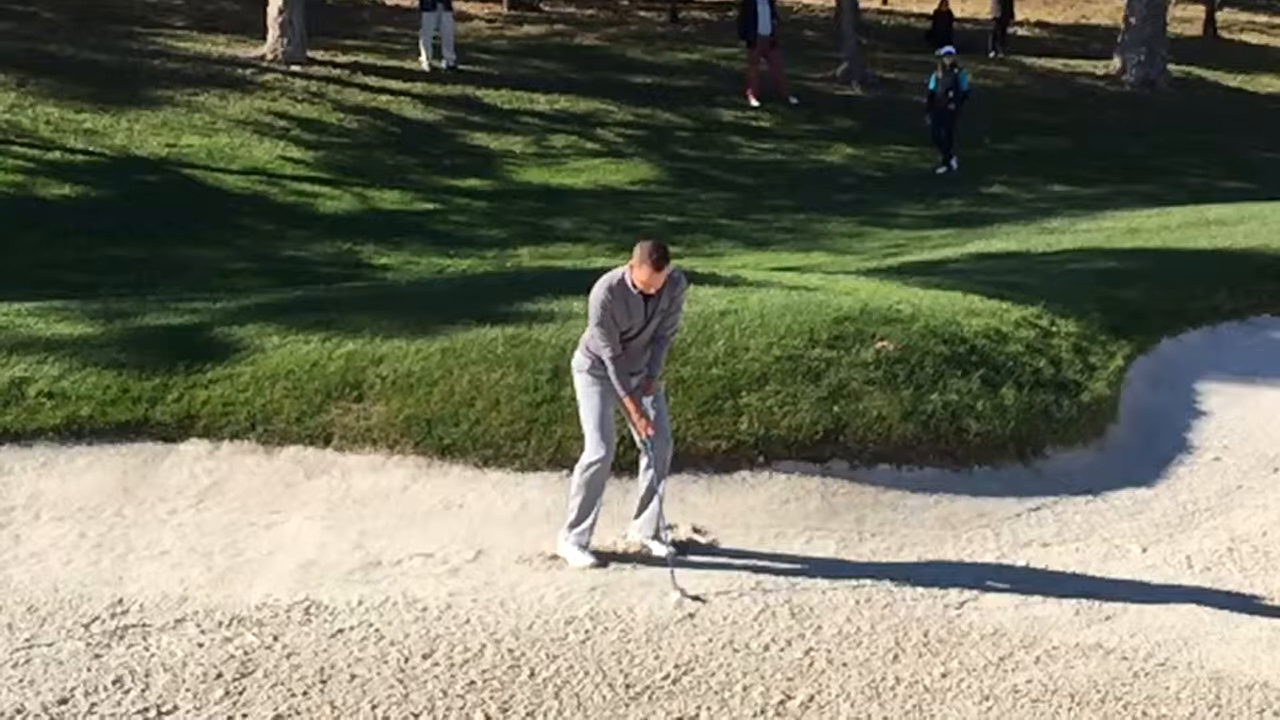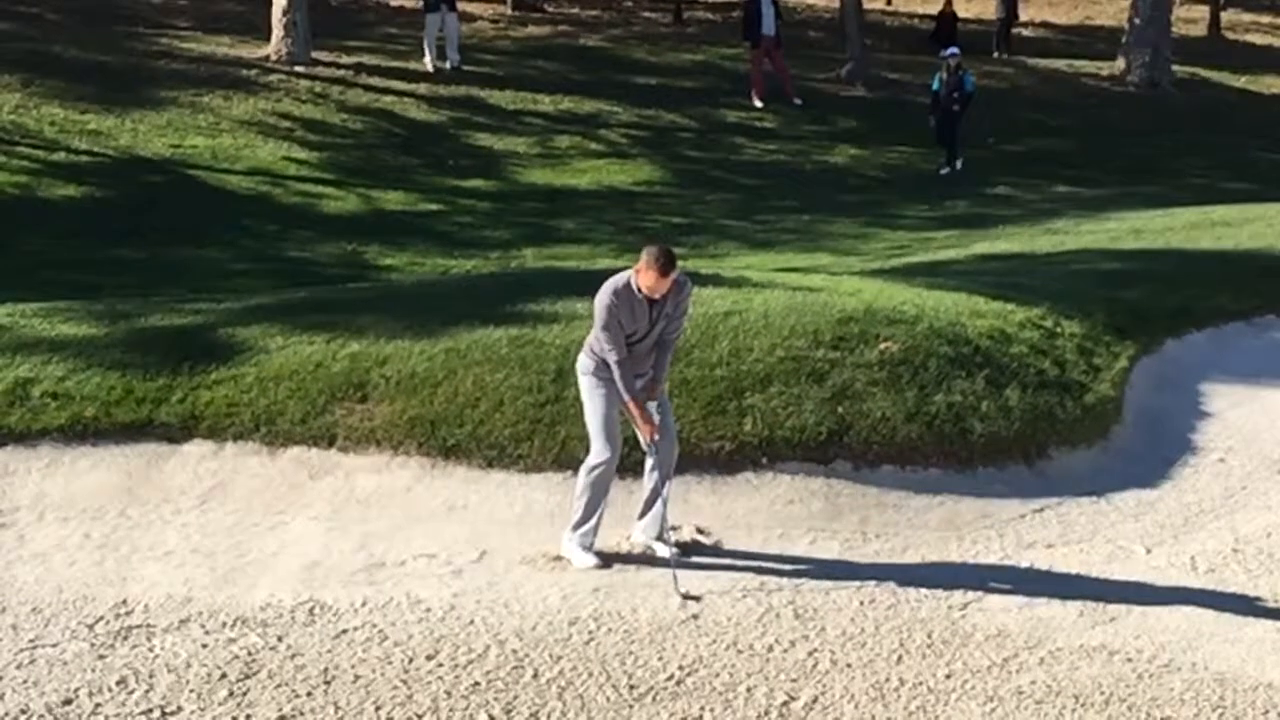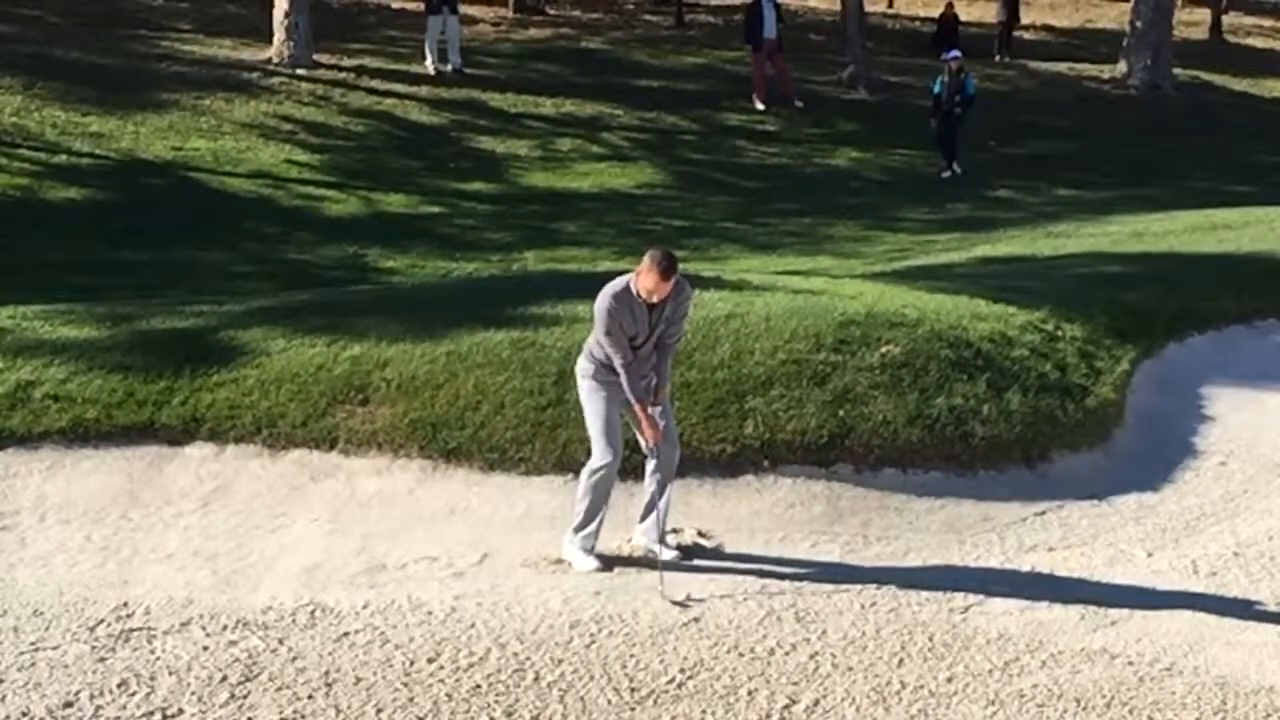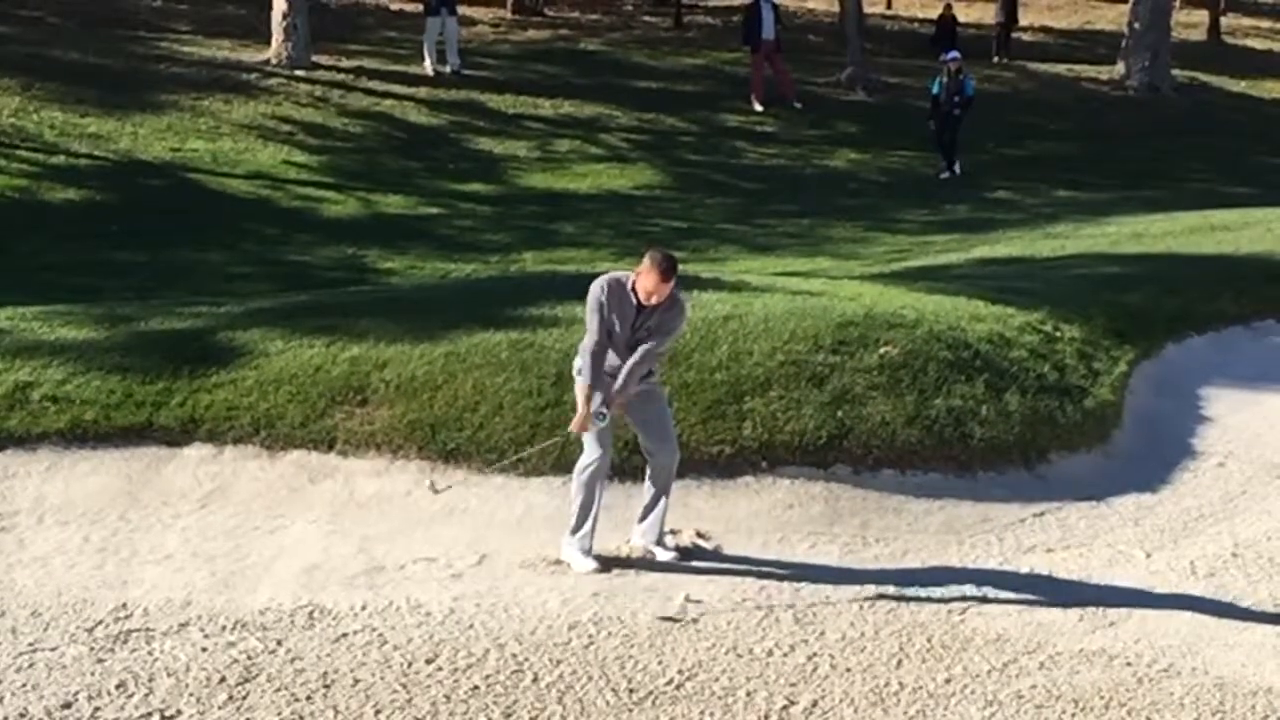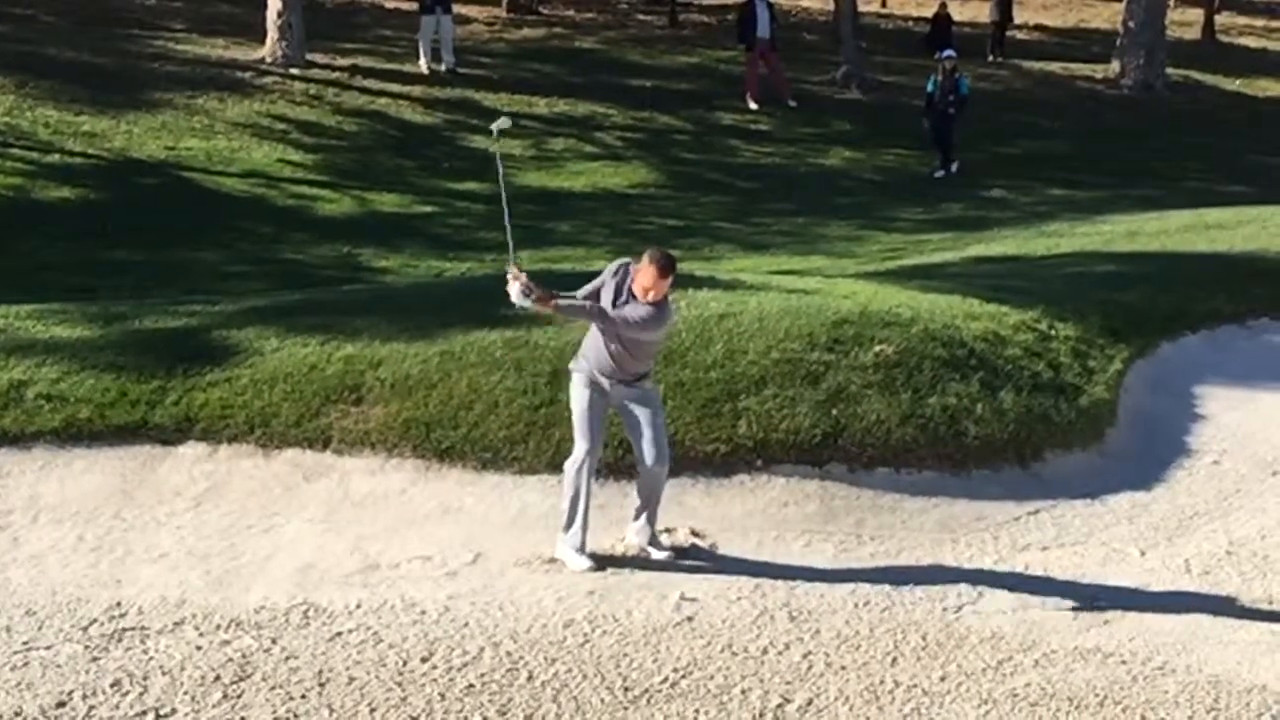
dt=1s
person 1, frame 1
left shoulder: (676, 283)
right shoulder: (605, 293)
left elbow: (664, 334)
right elbow: (611, 356)
left wrist: (651, 379)
right wrist: (634, 409)
left hip: (640, 369)
right hip: (596, 369)
left knee: (661, 444)
right knee: (600, 451)
left ankle: (645, 528)
right ankle: (572, 538)
person 1, frame 2
left shoulder: (681, 288)
right shoulder: (610, 297)
left elbow: (668, 339)
right elbow: (616, 359)
left wrist: (656, 385)
right wrist: (638, 413)
left hip: (644, 371)
right hip: (601, 371)
left knee: (665, 446)
right knee: (605, 452)
left ankle: (649, 529)
right ankle: (576, 539)
person 1, frame 3
left shoulder: (681, 293)
right shoulder: (610, 301)
left elbow: (667, 345)
right elbow: (623, 363)
left wrist: (659, 396)
right wrist: (643, 416)
left hip: (645, 374)
right hip: (601, 375)
left knee: (667, 449)
right knee: (607, 456)
left ankle: (649, 533)
right ankle: (577, 542)
person 1, frame 4
left shoulder: (675, 309)
right shoulder: (605, 289)
left elbow: (643, 356)
right elbow: (596, 348)
left wrist: (612, 404)
right wrist: (584, 405)
left hip: (640, 381)
right hip: (596, 376)
left knee: (666, 453)
right knee: (597, 454)
left ankle: (647, 534)
right ankle: (575, 544)
person 1, frame 5
left shoulder: (657, 317)
right shoulder: (620, 270)
left elbow: (598, 316)
right elbow: (581, 299)
left wrist: (546, 304)
right wrist: (537, 290)
left hip: (634, 386)
right hip: (590, 376)
left knee: (656, 462)
right knee: (586, 453)
left ankle: (642, 532)
right ankle: (569, 542)
